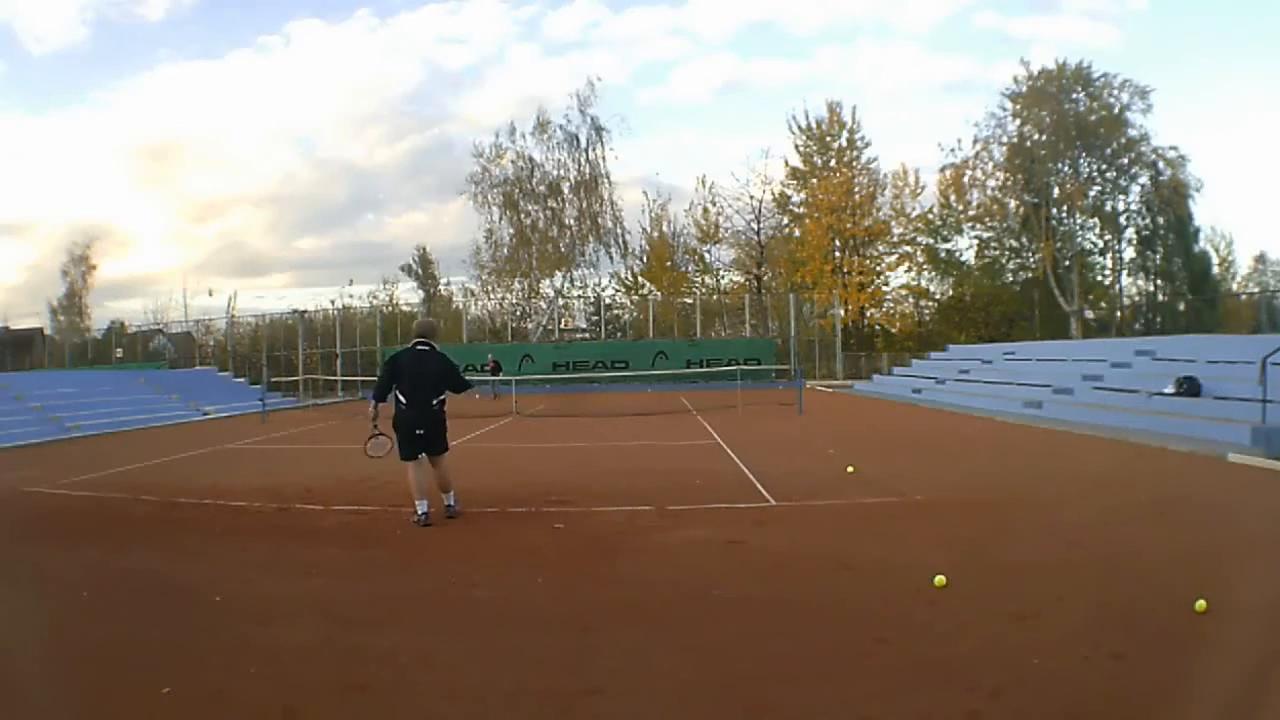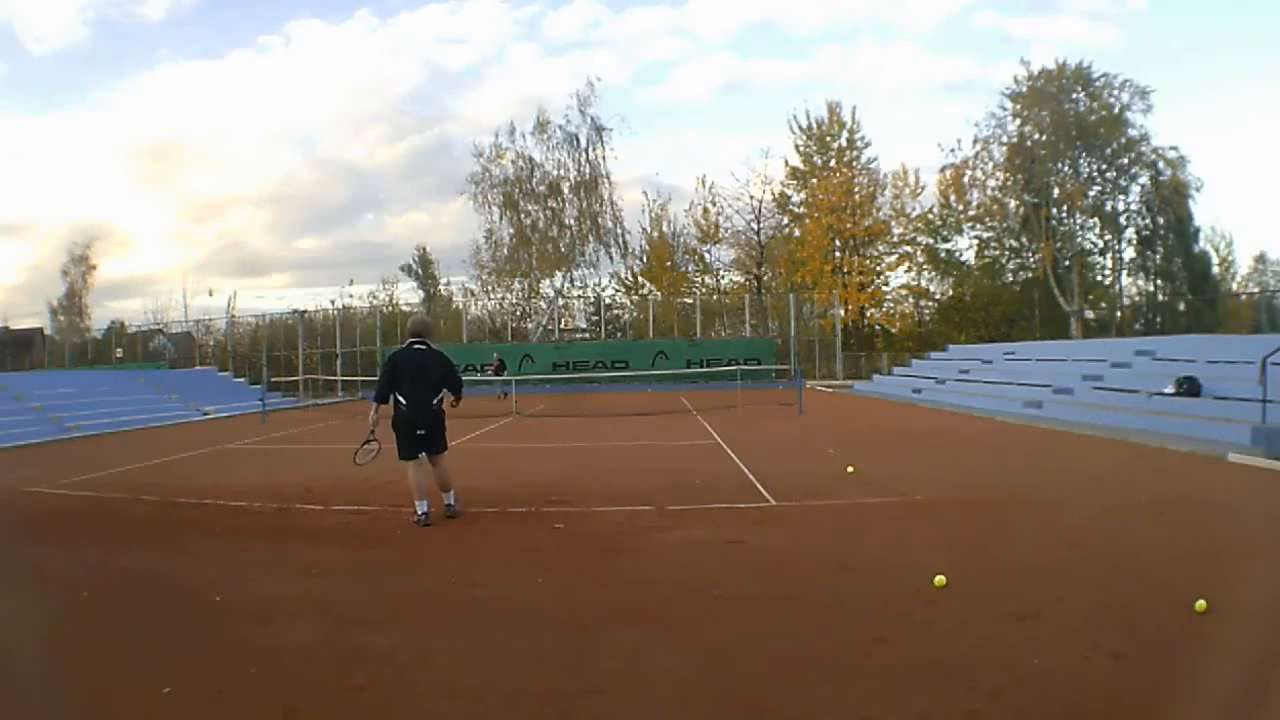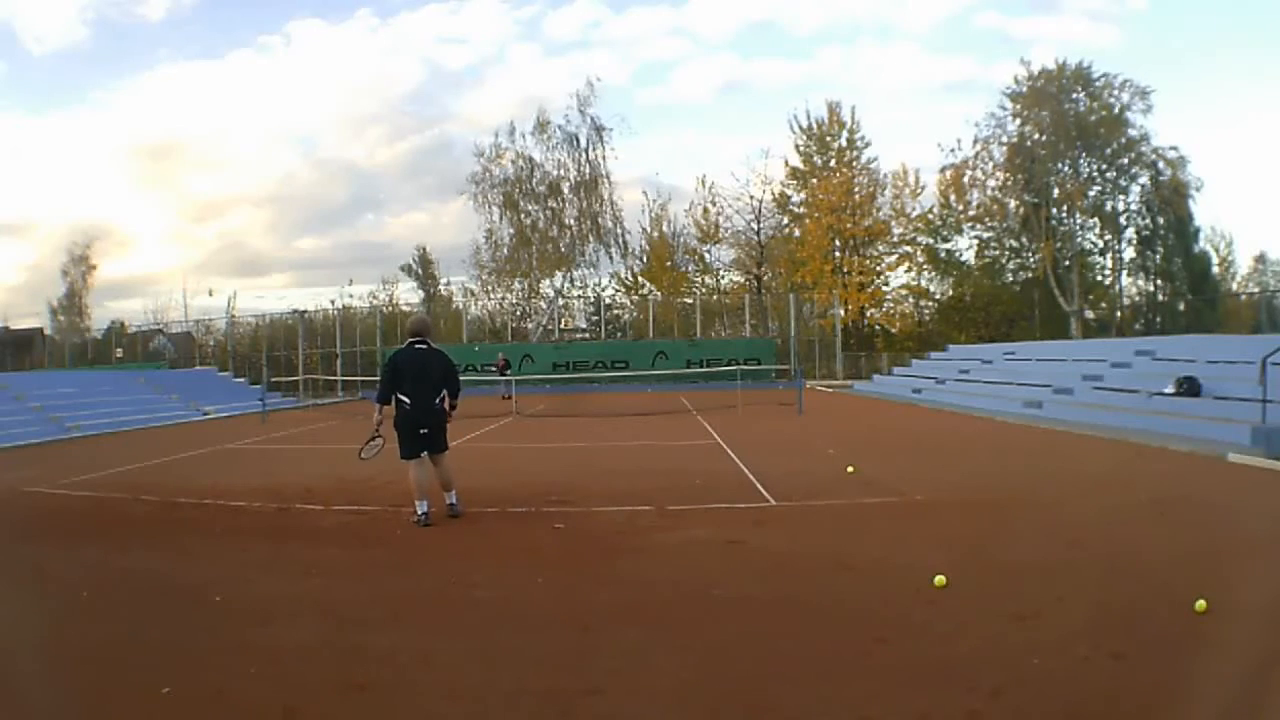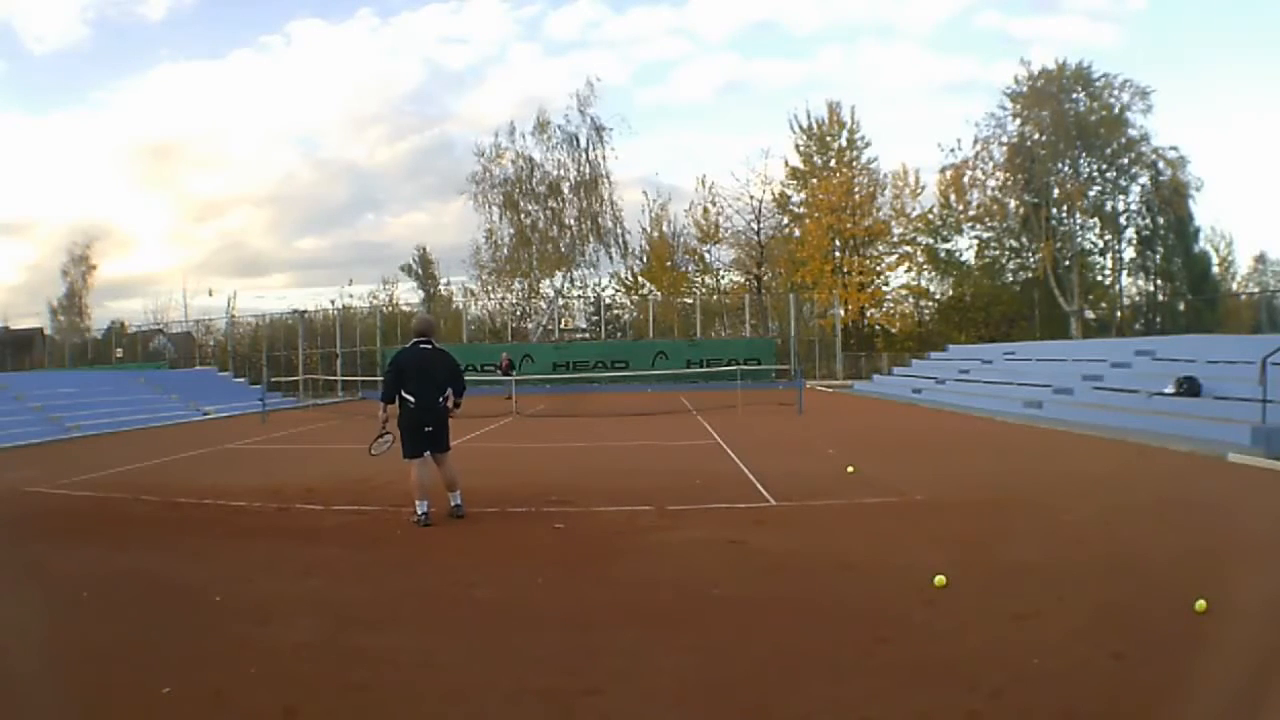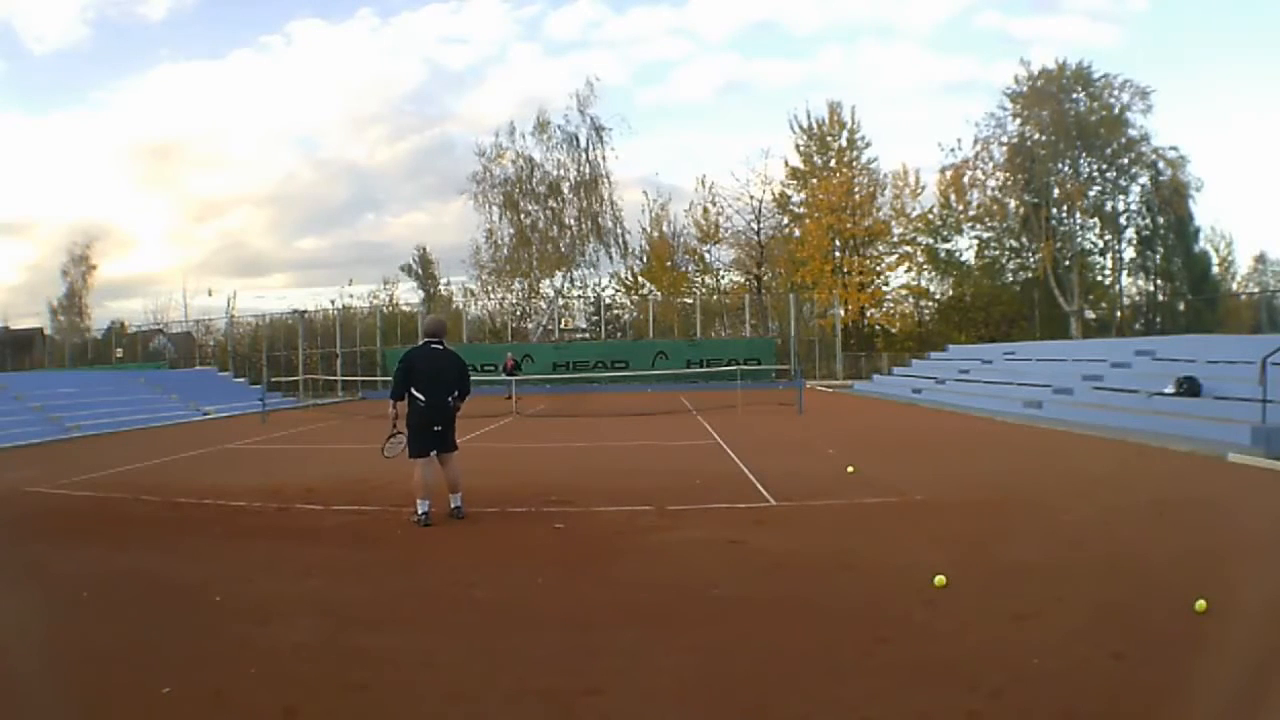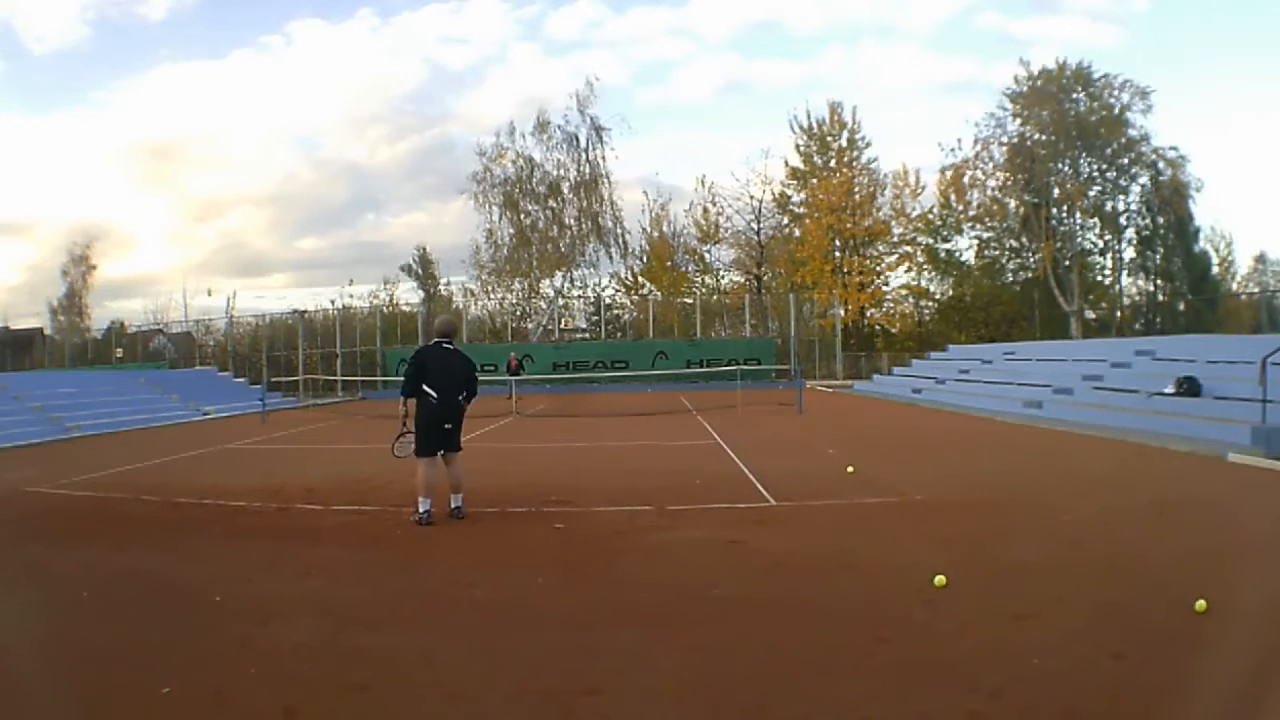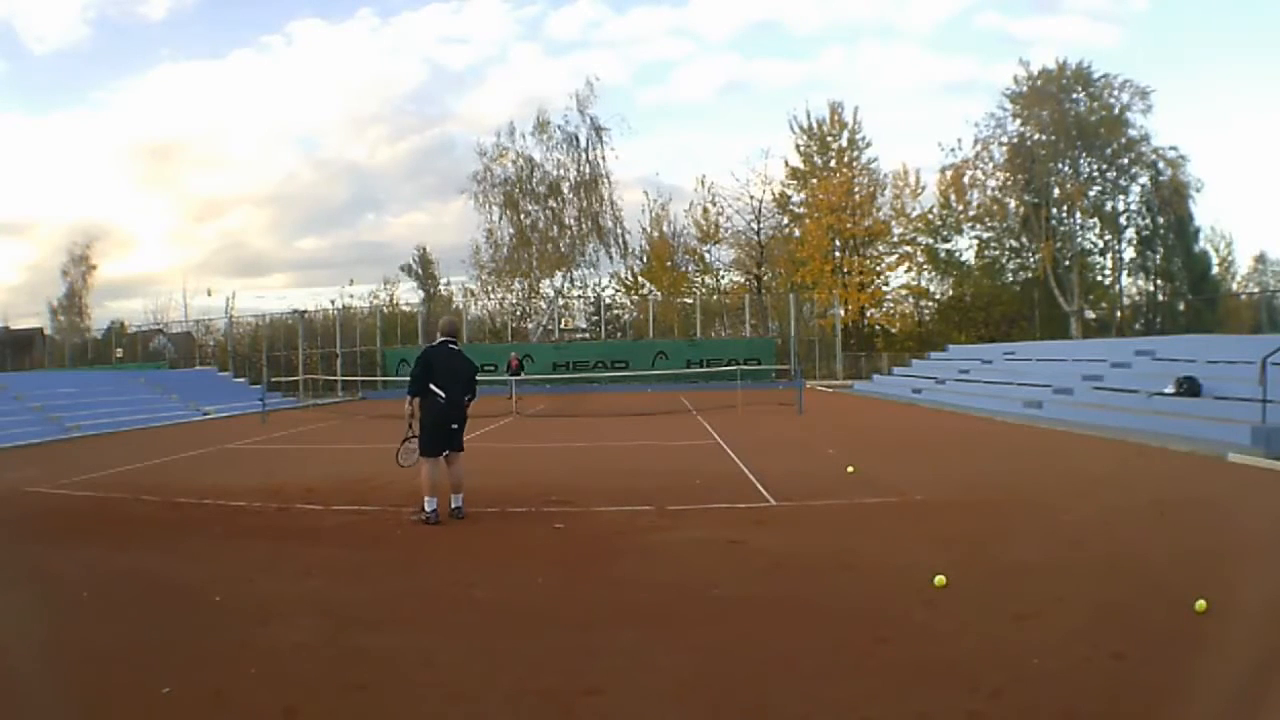
dt=0.2s
person 1, frame 1
left shoulder: (399, 358)
right shoulder: (442, 360)
left elbow: (383, 383)
right elbow: (458, 385)
left wrist: (374, 407)
right wrist: (469, 384)
left hip: (406, 420)
right hip: (433, 419)
left knee: (414, 464)
right knee: (439, 461)
left ankle: (422, 512)
right ankle: (450, 505)
person 1, frame 2
left shoulder: (397, 357)
right shoulder: (440, 358)
left elbow: (384, 386)
right elbow: (455, 385)
left wrist: (375, 411)
right wrist: (456, 399)
left hip: (406, 419)
right hip: (433, 418)
left knee: (414, 464)
right knee: (438, 461)
left ankle: (422, 512)
right ankle: (450, 504)
person 1, frame 3
left shoulder: (397, 357)
right shoulder: (441, 357)
left elbow: (386, 387)
right elbow: (453, 386)
left wrist: (378, 412)
right wrist: (451, 408)
left hip: (408, 418)
right hip: (434, 416)
left knee: (415, 463)
right knee: (440, 460)
left ankle: (422, 512)
right ankle: (452, 504)
person 1, frame 4
left shoulder: (402, 357)
right shoulder: (445, 357)
left elbow: (390, 385)
right elbow: (458, 385)
left wrist: (384, 410)
right wrist: (455, 404)
left hip: (412, 417)
right hip: (438, 416)
left knee: (417, 463)
right knee: (444, 460)
left ankle: (422, 512)
right ankle: (456, 504)
person 1, frame 5
left shoulder: (412, 355)
right shoulder: (454, 359)
left elbow: (399, 383)
right elbow: (464, 387)
left wrist: (393, 406)
right wrist: (455, 405)
left hip: (420, 416)
right hip: (445, 415)
left knee: (421, 463)
right knee: (448, 460)
left ankle: (423, 512)
right ankle: (457, 506)
person 1, frame 6
left shoulder: (423, 353)
right shoulder: (464, 360)
left elbow: (410, 380)
right elbow: (471, 390)
left wrist: (403, 404)
right wrist: (461, 404)
left hip: (429, 414)
right hip: (453, 414)
left knee: (424, 461)
right knee: (452, 460)
left ankle: (424, 511)
right ankle: (457, 506)
person 1, frame 7
left shoulder: (430, 352)
right shoulder: (465, 361)
left elbow: (417, 380)
right elbow: (470, 391)
left wrist: (409, 404)
left hip: (434, 414)
right hip: (457, 414)
left knee: (429, 460)
right knee: (454, 460)
left ankle: (430, 510)
right ankle: (457, 507)
